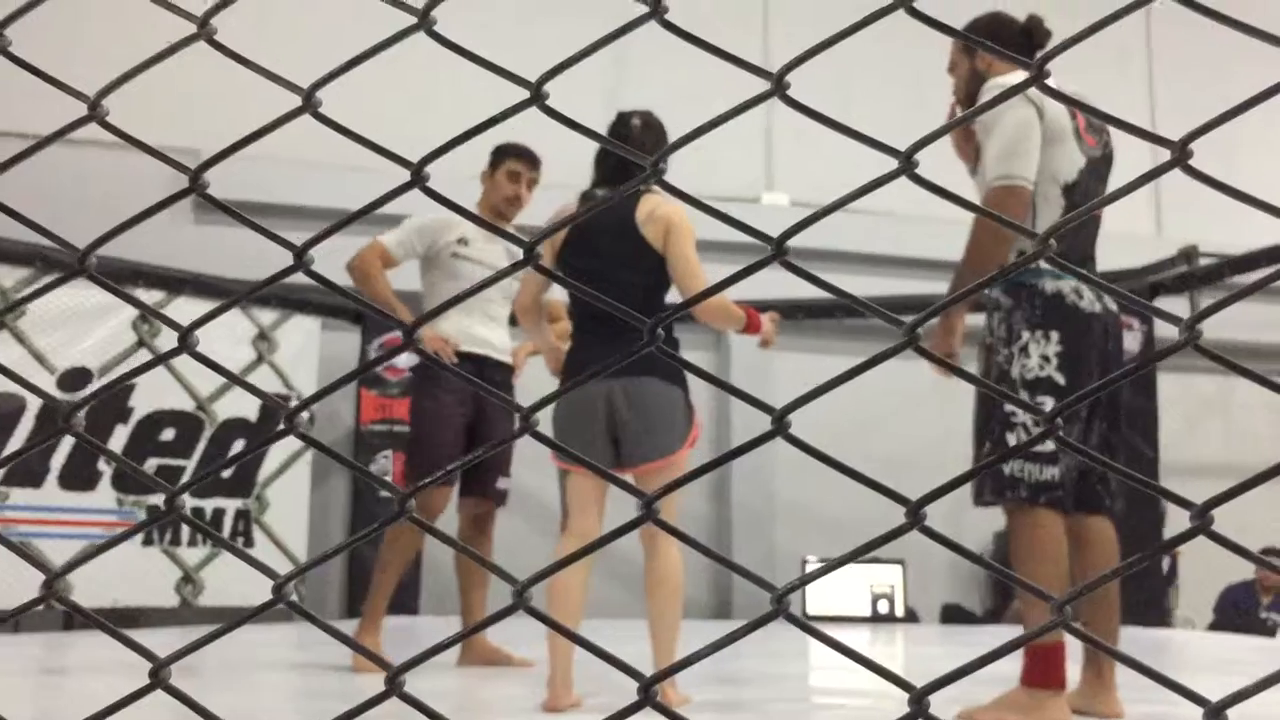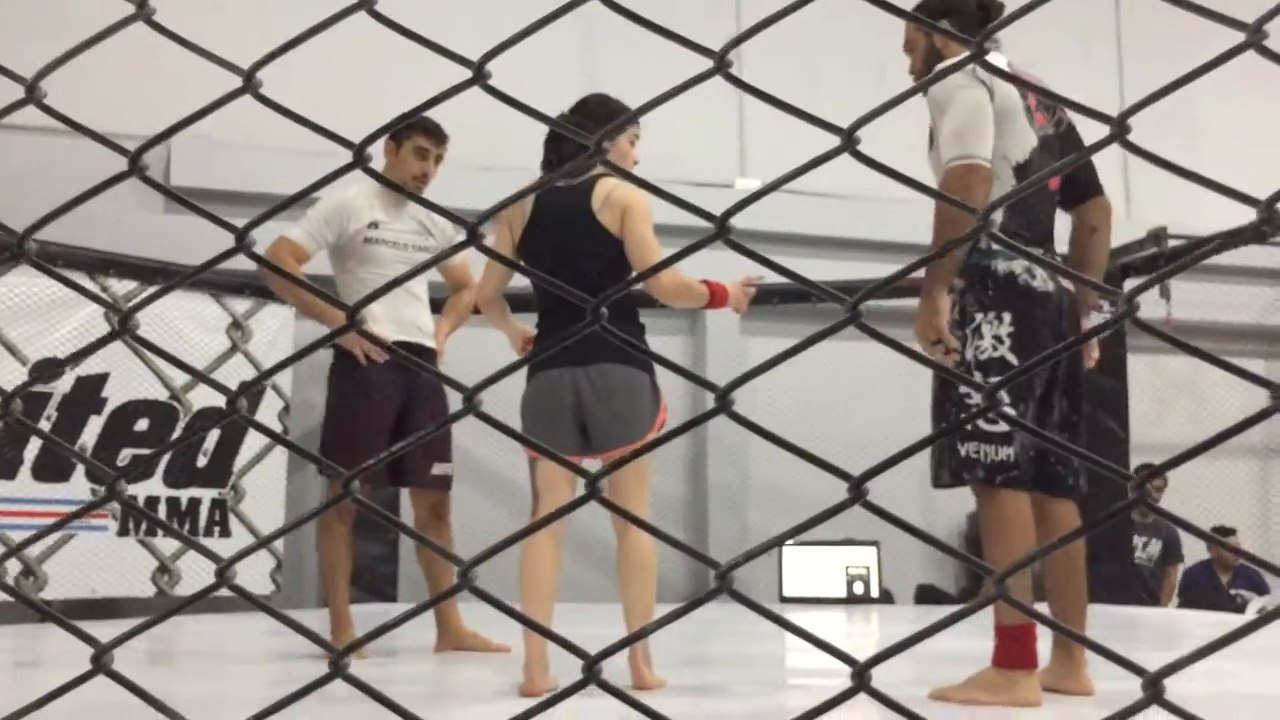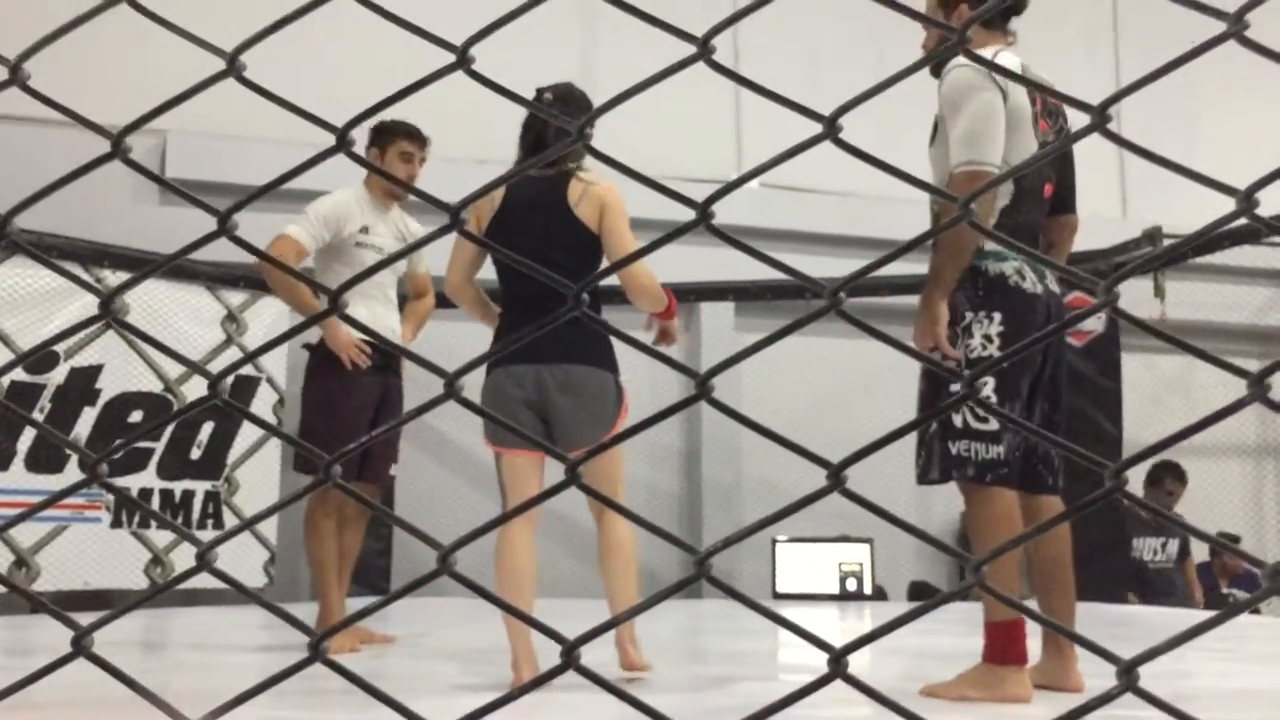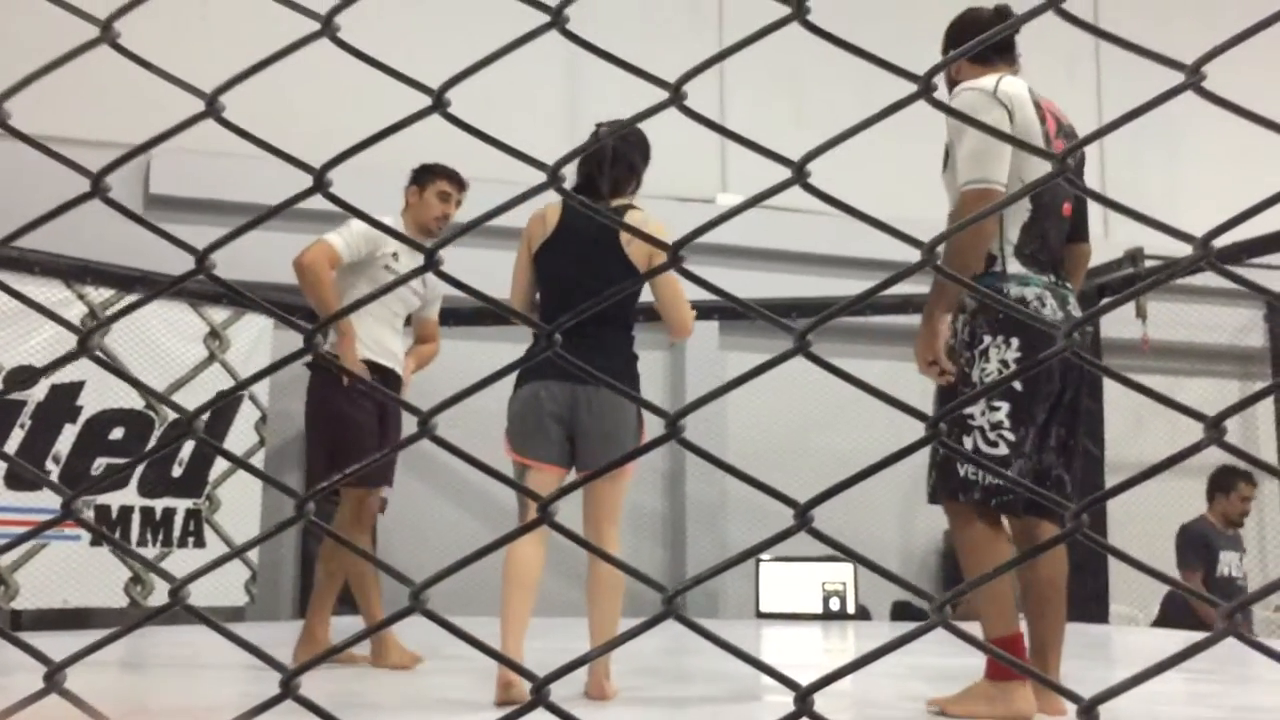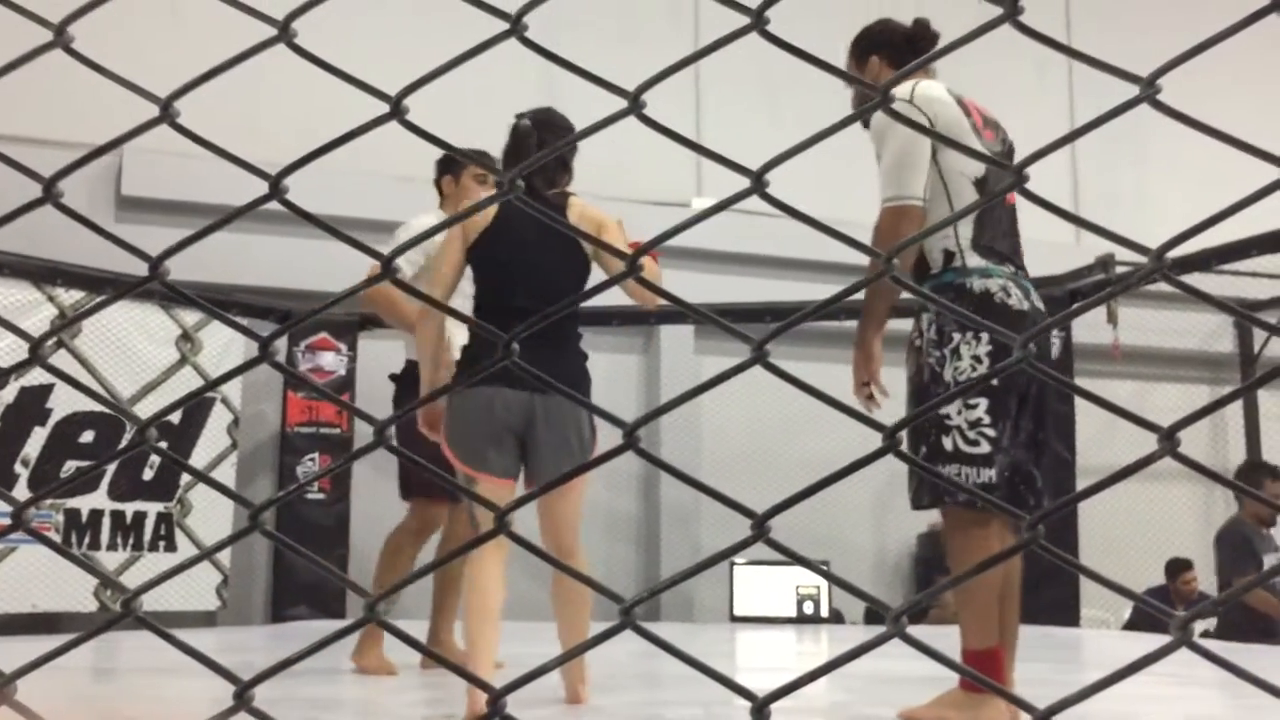
dt=1s
person 1, frame 1
left shoulder: (1009, 95)
right shoulder: (1082, 118)
left elbow: (1009, 209)
left wrist: (952, 307)
right wrist: (977, 160)
left hip: (1040, 310)
right hip: (1089, 311)
left knee: (1032, 494)
right knee: (1086, 499)
person 1, frame 2
left shoulder: (960, 77)
right shoulder: (1039, 97)
left elbow: (966, 183)
right elbow: (1095, 212)
left wrist: (932, 292)
right wrist: (1080, 310)
left hip: (996, 291)
right hip: (1050, 295)
left knee: (995, 475)
right knee: (1049, 481)
left ankle: (1014, 667)
right ankle: (1069, 661)
person 1, frame 3
left shoulder: (971, 70)
right shoulder: (1041, 90)
left elbow: (972, 191)
left wrist: (933, 296)
left hip: (987, 290)
right hip: (1037, 293)
left knee: (985, 473)
right knee: (1034, 478)
left ankle: (1004, 664)
right ankle: (1060, 657)
person 1, frame 4
left shoulder: (978, 95)
right shoulder: (1056, 119)
left elbow: (980, 204)
left wrist: (935, 313)
left hip: (1003, 313)
right hip: (1055, 318)
left knee: (970, 493)
right knee: (1035, 504)
person 1, frame 5
left shoulder: (900, 102)
right shoulder: (976, 116)
left elbow: (902, 221)
left wrist: (868, 336)
left hip: (966, 311)
right hip: (1016, 309)
left knee: (966, 502)
right knee: (999, 504)
person 2, frame 1
left shoulder: (566, 215)
right shoulder: (664, 211)
left elbow: (526, 306)
right elbow: (701, 304)
left wrist: (550, 348)
right wrist: (756, 323)
left hip: (583, 383)
right hip: (652, 382)
left knee: (578, 532)
right knee: (661, 534)
left ankle: (559, 682)
right ankle: (666, 680)
person 2, frame 2
left shoulder: (525, 204)
right shoulder: (622, 195)
left elbow: (487, 296)
right elbow: (661, 284)
left wrist: (515, 333)
right wrist: (725, 295)
left hip: (551, 371)
right hip: (618, 368)
left knee: (548, 518)
right knee: (632, 518)
left ankle: (536, 667)
right ankle: (641, 663)
person 2, frame 3
left shoulder: (493, 194)
right shoulder: (596, 191)
left elbow: (457, 284)
right elbow: (639, 286)
right wrist: (667, 311)
left hip: (512, 367)
right hip: (583, 365)
left knee: (518, 514)
right knee: (610, 508)
left ankle: (523, 660)
right ankle: (628, 644)
person 2, frame 4
left shoulder: (545, 218)
right shoulder: (645, 230)
left elbow: (520, 307)
right elbow: (681, 326)
right wrist: (641, 315)
left hip: (541, 383)
right hip: (610, 388)
left knee: (530, 523)
right knee: (603, 534)
left ankle: (509, 664)
right ankle: (600, 673)
person 2, frame 5
left shoulder: (478, 209)
right shoulder: (589, 217)
left elbow: (432, 304)
right elbow: (650, 296)
left wrist: (429, 387)
right wrist: (644, 261)
left hip: (485, 386)
right hip: (559, 389)
left knee: (488, 540)
right knee: (564, 545)
person 3, frame 1
left shoulder: (524, 254)
right shoulder: (443, 225)
right elbow: (363, 263)
right wrist: (413, 326)
left hip: (497, 379)
right hip: (445, 369)
left knee: (480, 511)
right knee: (428, 499)
left ankle: (473, 639)
right ankle: (368, 629)
person 3, frame 2
left shoulder: (437, 223)
right shoulder: (347, 205)
left elbow: (465, 288)
right elbow: (275, 263)
left wrist: (443, 330)
right wrist: (338, 323)
left hip: (423, 365)
right hip: (367, 361)
left knee: (433, 499)
right knee: (345, 497)
left ankle: (450, 627)
right ankle: (341, 630)
person 3, frame 3
left shoulder: (410, 230)
right shoulder: (337, 208)
left elbow: (423, 295)
right elbow: (275, 261)
left wrist: (405, 335)
right wrist: (328, 323)
left hip: (388, 366)
right hip: (343, 360)
left knee: (366, 493)
right knee: (330, 491)
left ankle: (340, 617)
right ankle: (330, 618)
person 3, frame 4
left shoulder: (430, 274)
right shoulder: (371, 232)
left elbow: (428, 340)
right elbow: (309, 262)
left wrist: (408, 366)
right wrist: (343, 335)
left hip: (387, 388)
right hip: (347, 379)
left knee: (355, 512)
right knee: (360, 504)
left ankle: (314, 636)
right ankle: (382, 638)
person 3, frame 5
right shoulder: (427, 236)
right elbow: (376, 293)
right wrist: (435, 344)
left knee: (467, 520)
right knee: (428, 516)
left ankle: (441, 641)
right ankle: (369, 638)
